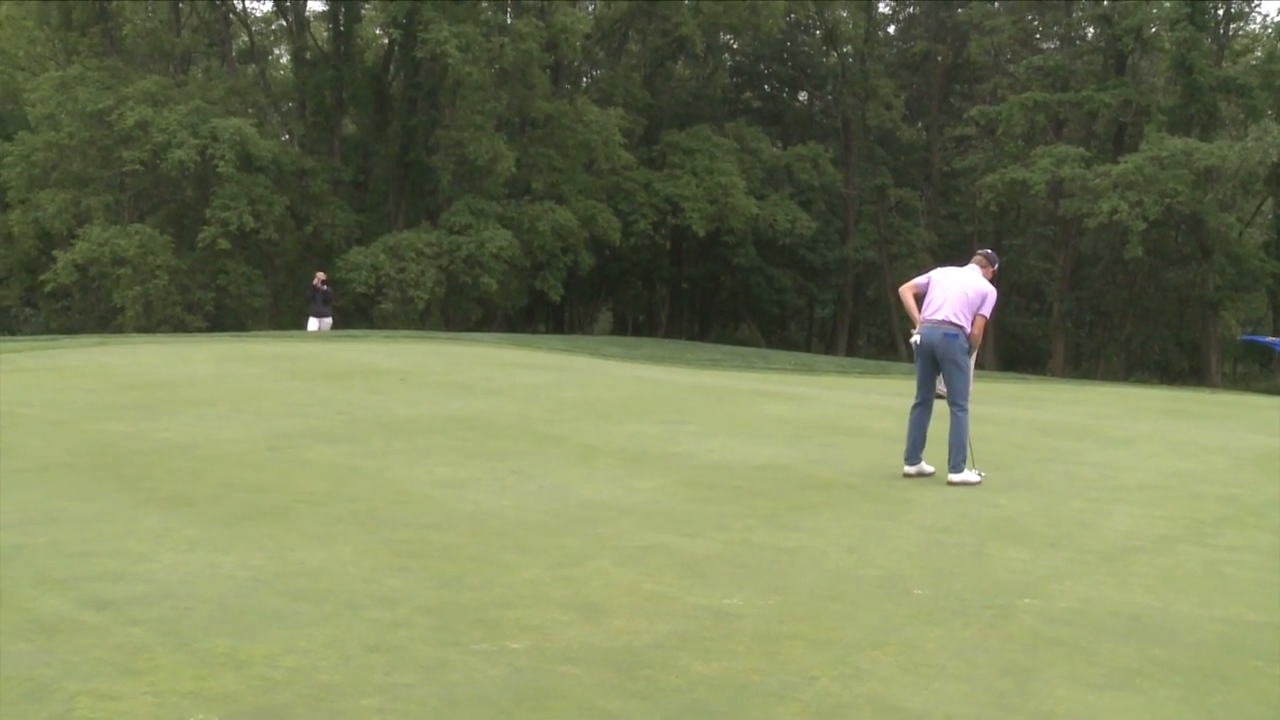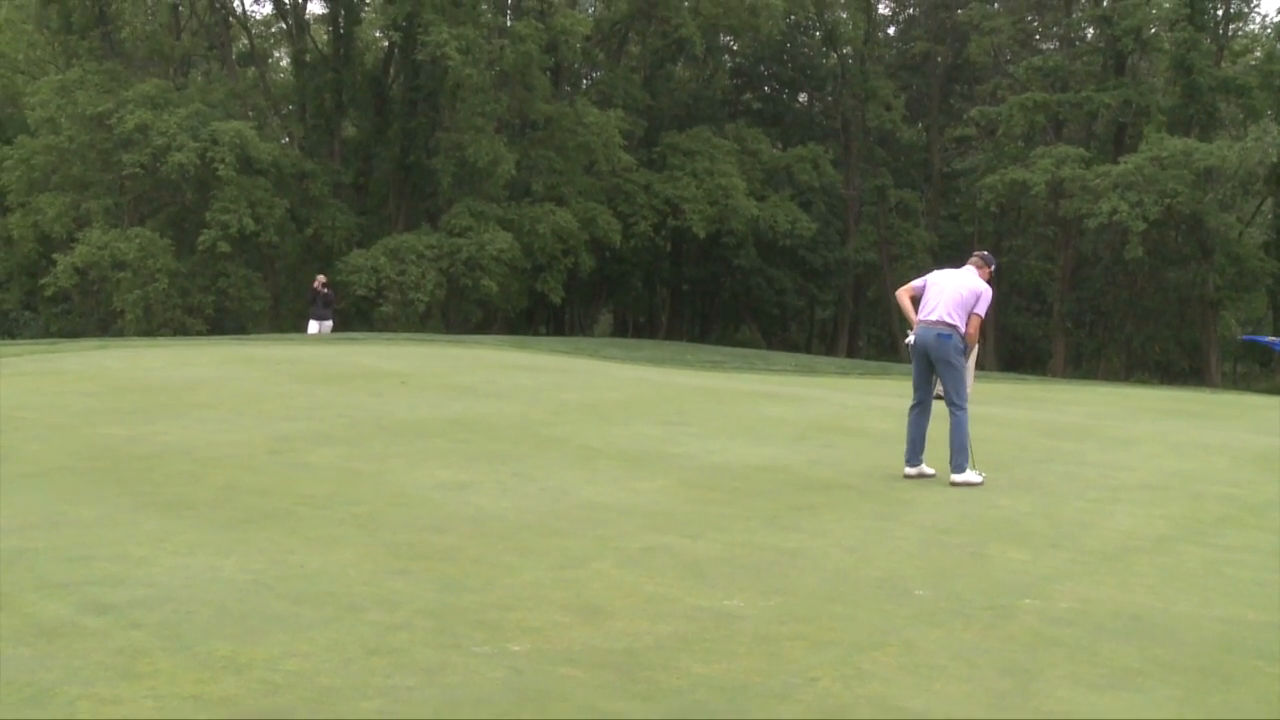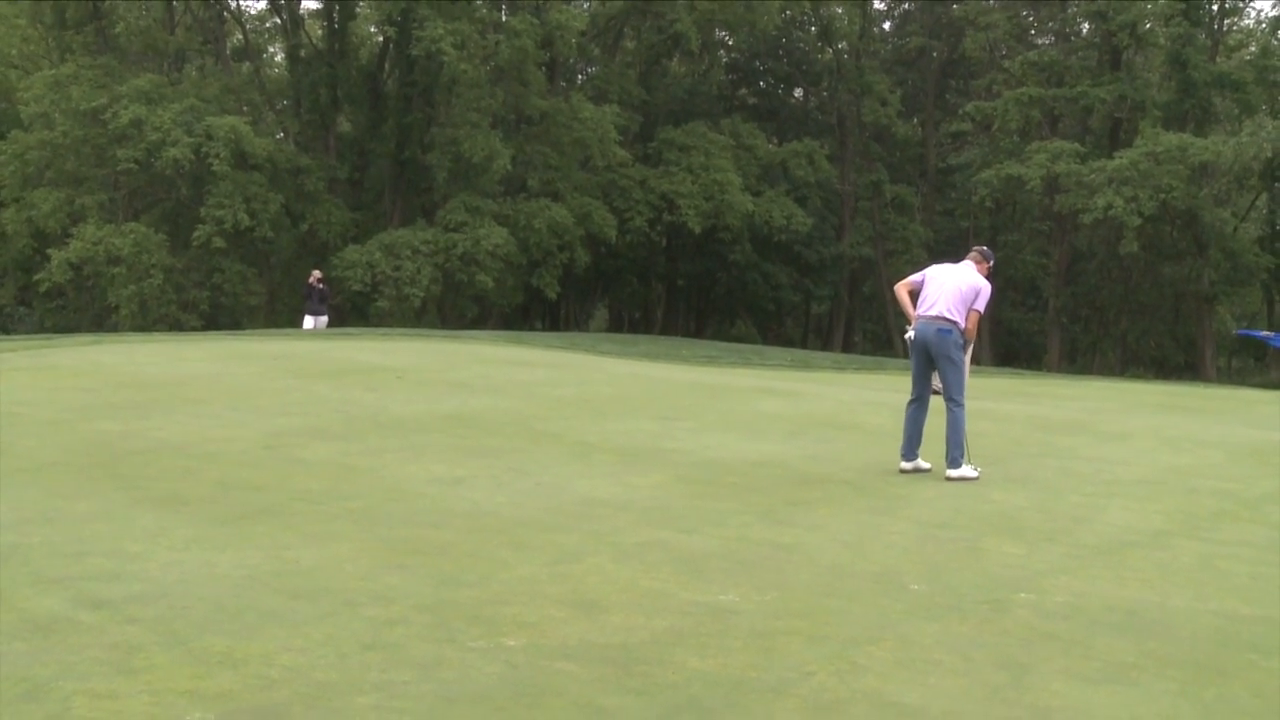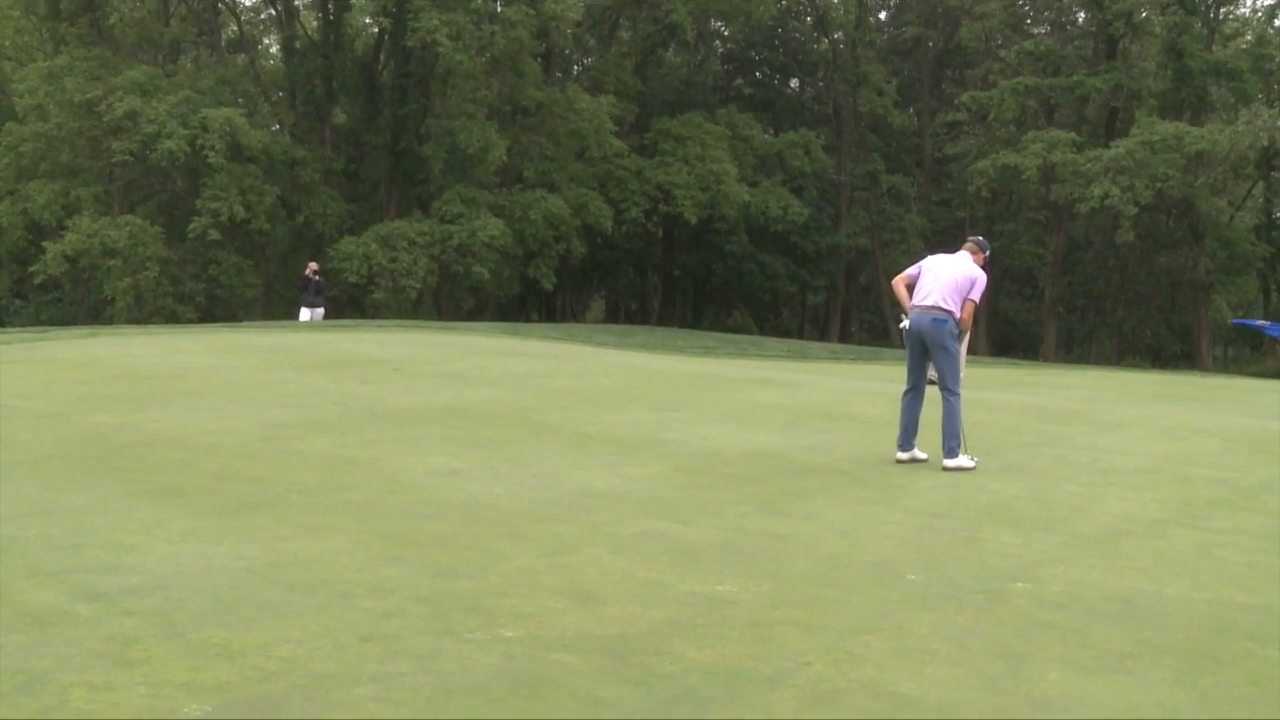
dt=0.4s
person 1, frame 1
left shoulder: (941, 272)
right shoulder: (988, 288)
left elbow: (905, 290)
right elbow: (976, 331)
left wrist: (918, 323)
right wrist: (968, 355)
left hip: (925, 334)
right hip: (952, 338)
left knee: (922, 400)
right knee: (958, 407)
left ankle: (912, 462)
right ankle: (957, 470)
person 1, frame 2
left shoulder: (939, 273)
right shoulder: (983, 287)
left elbow: (902, 293)
right elbow: (971, 330)
left wrist: (916, 324)
right wrist: (966, 356)
left hip: (921, 335)
right hip: (947, 338)
left knee: (920, 401)
right knee: (958, 407)
left ankle: (913, 463)
right ankle: (959, 470)
person 1, frame 3
left shoulder: (937, 268)
right shoulder: (982, 283)
left elbow: (900, 288)
right elbow: (970, 326)
left wrist: (914, 319)
right wrist: (964, 350)
left hip: (920, 330)
right hip: (946, 334)
left knee: (918, 396)
right knee: (955, 402)
left ankle: (909, 458)
right ankle: (955, 465)
person 1, frame 4
left shoulder: (933, 259)
right shoulder: (977, 273)
left elbow: (898, 282)
right elbow: (965, 316)
left wrist: (911, 312)
right wrist: (958, 340)
left hip: (915, 320)
right hip: (941, 324)
left knee: (914, 387)
right knee: (950, 392)
left ankle: (905, 448)
right ankle: (951, 455)
